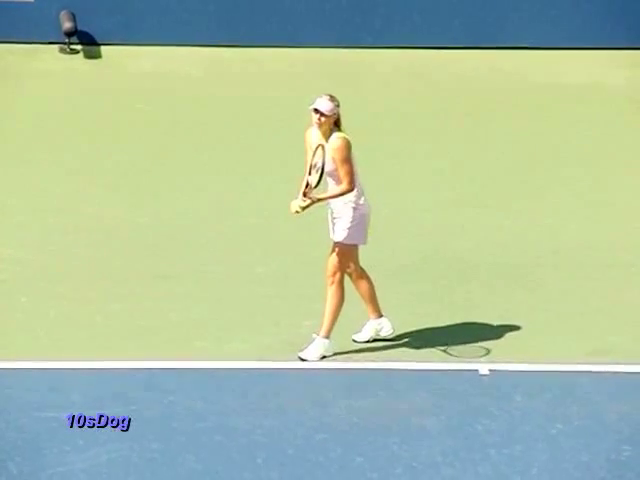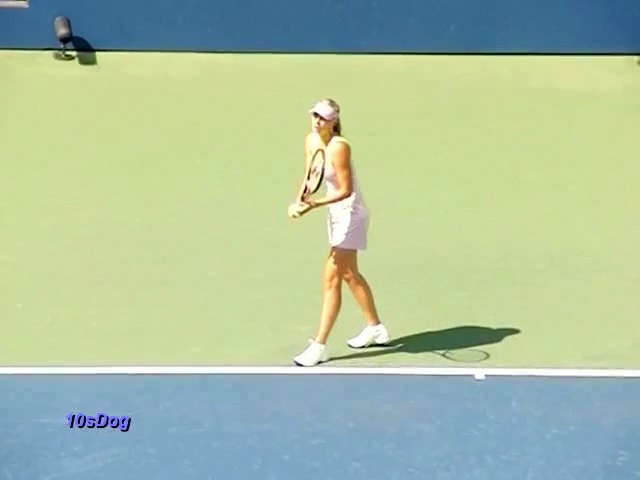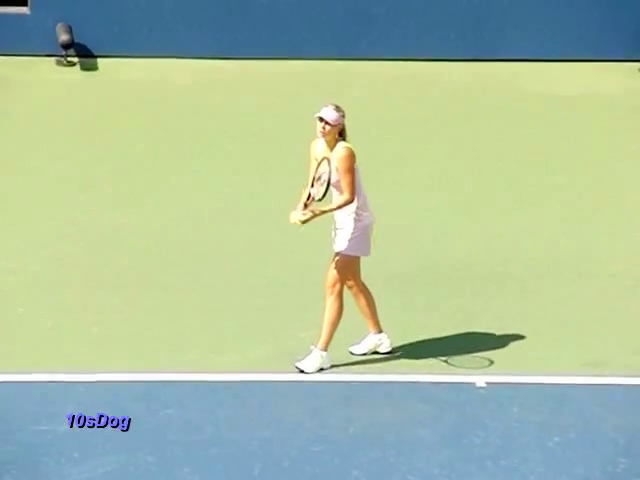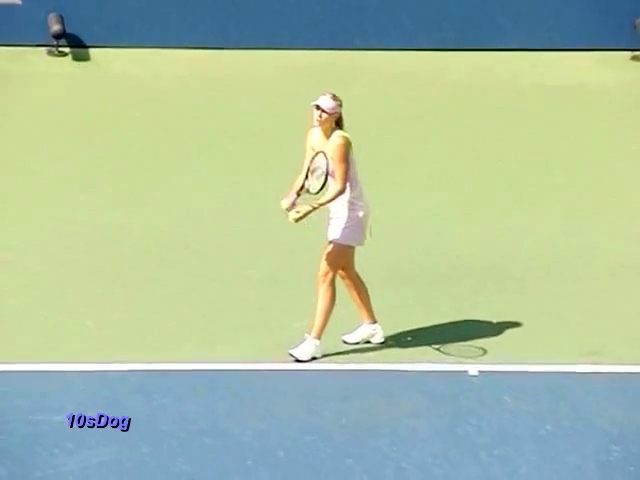
dt=0.5s
person 1, frame 1
left shoulder: (339, 142)
right shoulder: (311, 134)
left elbow: (348, 185)
left wrist: (316, 200)
right wrist: (301, 195)
left hip: (352, 209)
right hip: (336, 209)
left knee: (333, 273)
right knee: (352, 268)
left ankle: (323, 341)
right ankle: (378, 321)
person 1, frame 2
left shoulder: (338, 147)
right shoulder: (311, 140)
left elbow: (346, 190)
left wrist: (314, 204)
right wrist: (298, 201)
left hip: (350, 215)
right hip: (336, 214)
left knee: (331, 278)
right knee: (350, 274)
left ankle: (319, 346)
right ankle: (375, 328)
person 1, frame 3
left shoulder: (343, 152)
right shoulder: (316, 146)
left elbow: (348, 196)
right elbow: (312, 184)
left wrist: (317, 213)
right wrist: (300, 207)
left hip: (354, 221)
right hip: (341, 221)
left knee: (333, 285)
right knee: (352, 282)
left ankle: (321, 353)
right ankle: (378, 337)
person 1, frame 4
left shoulder: (339, 141)
right shoulder: (312, 135)
left elbow: (340, 186)
right elbow: (306, 172)
left wrist: (311, 208)
right wrist: (292, 196)
left hip: (350, 212)
right hip: (337, 211)
left knee: (326, 274)
right knee: (346, 272)
left ankle: (314, 342)
right ankle: (371, 326)
